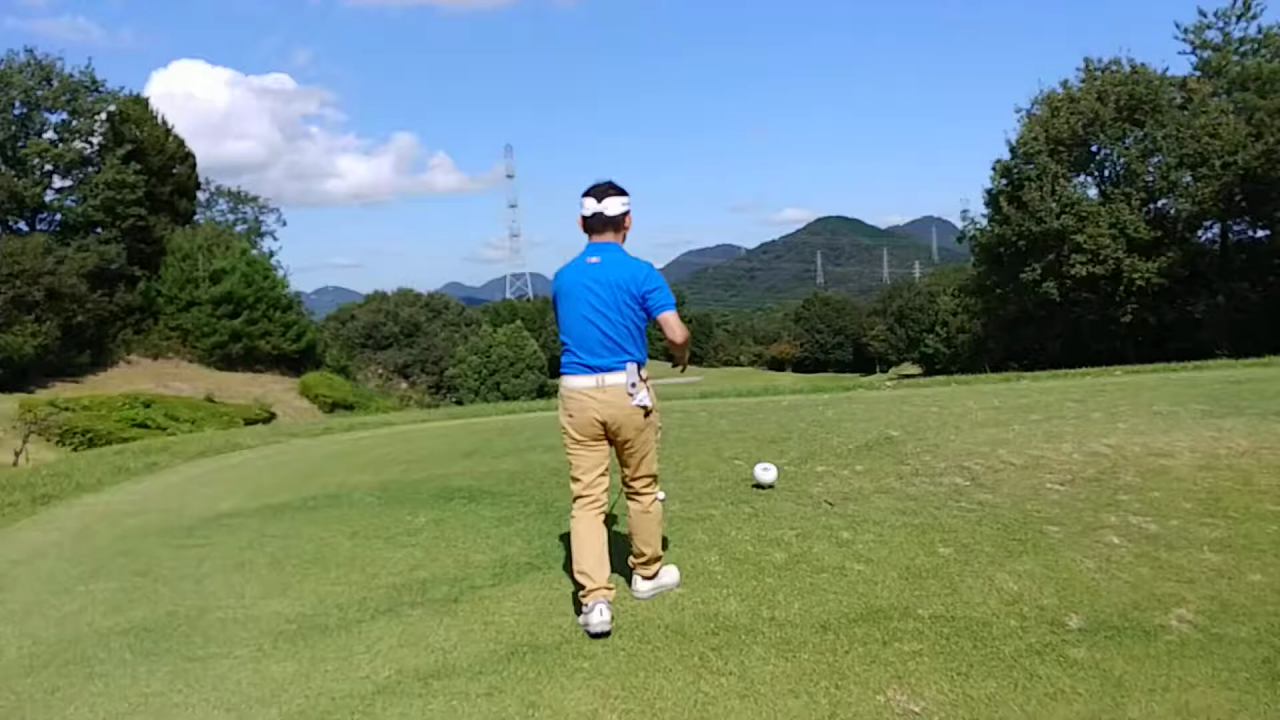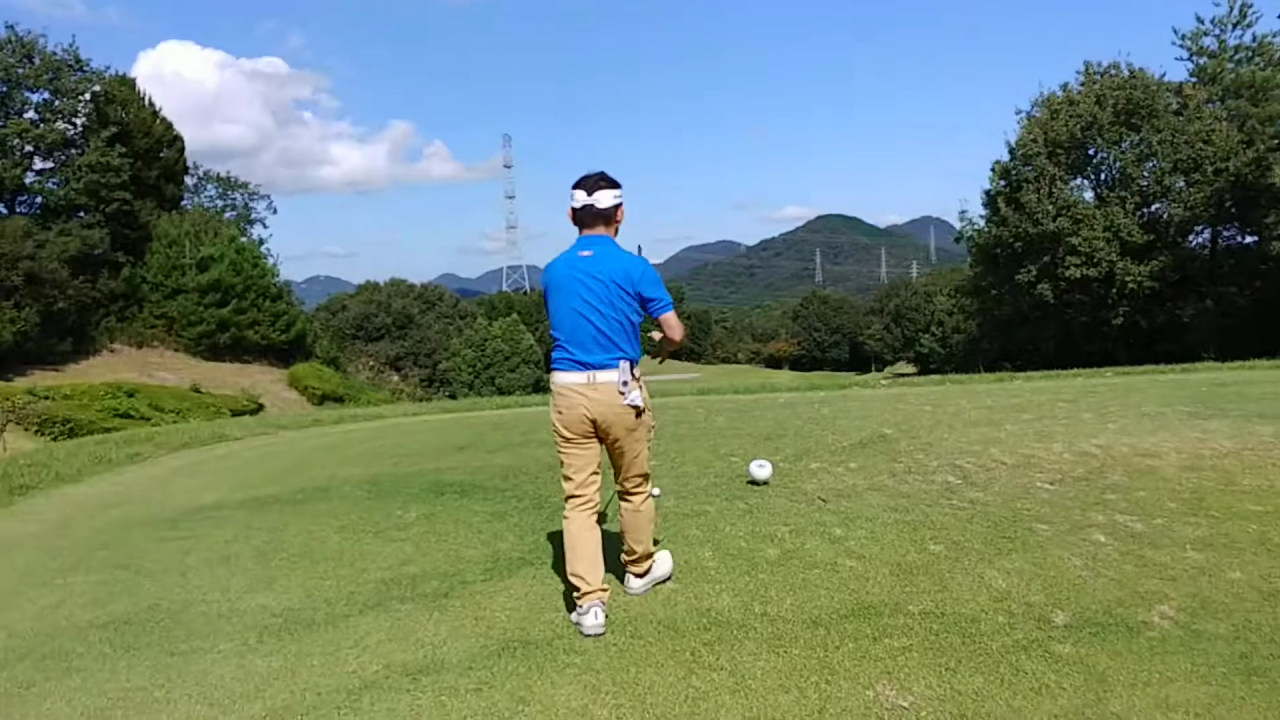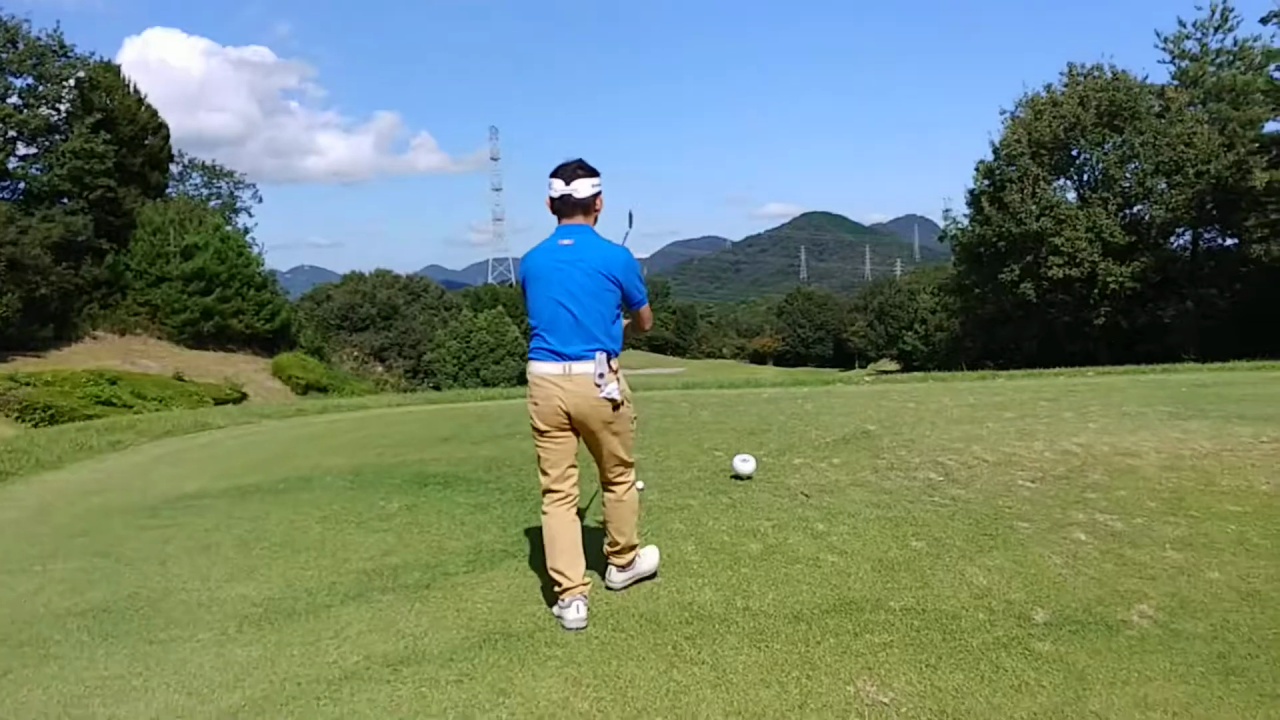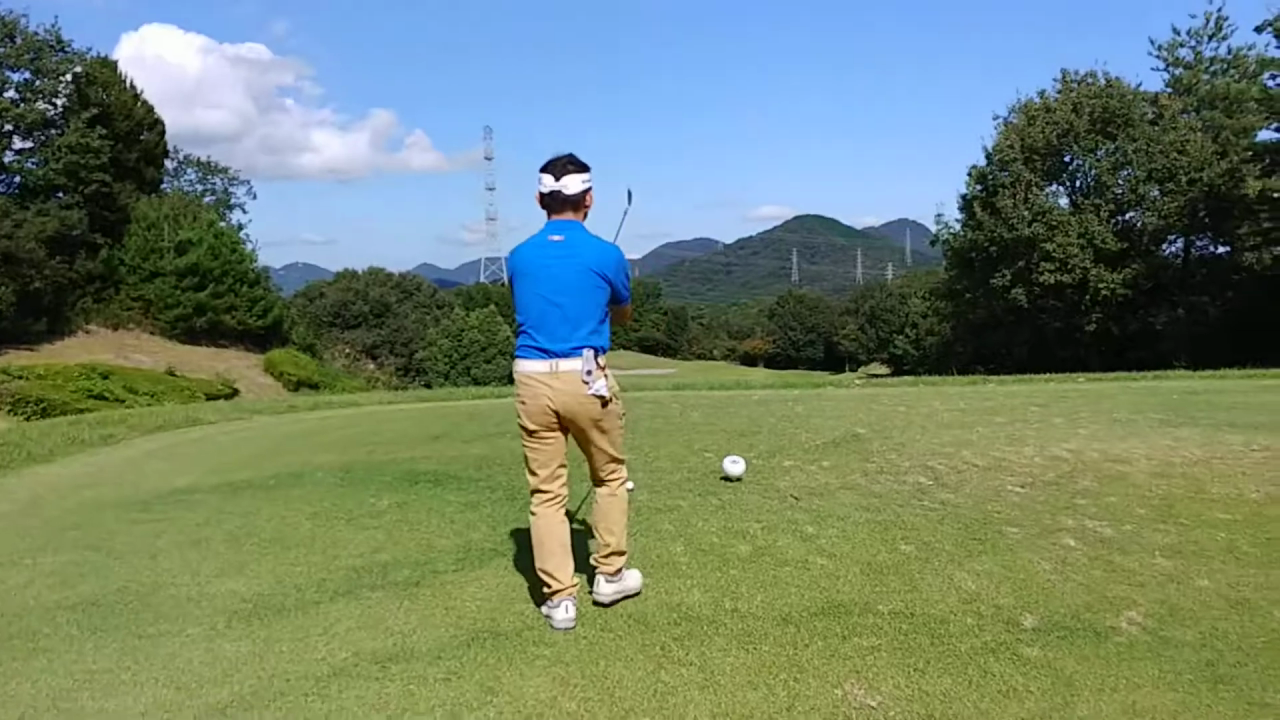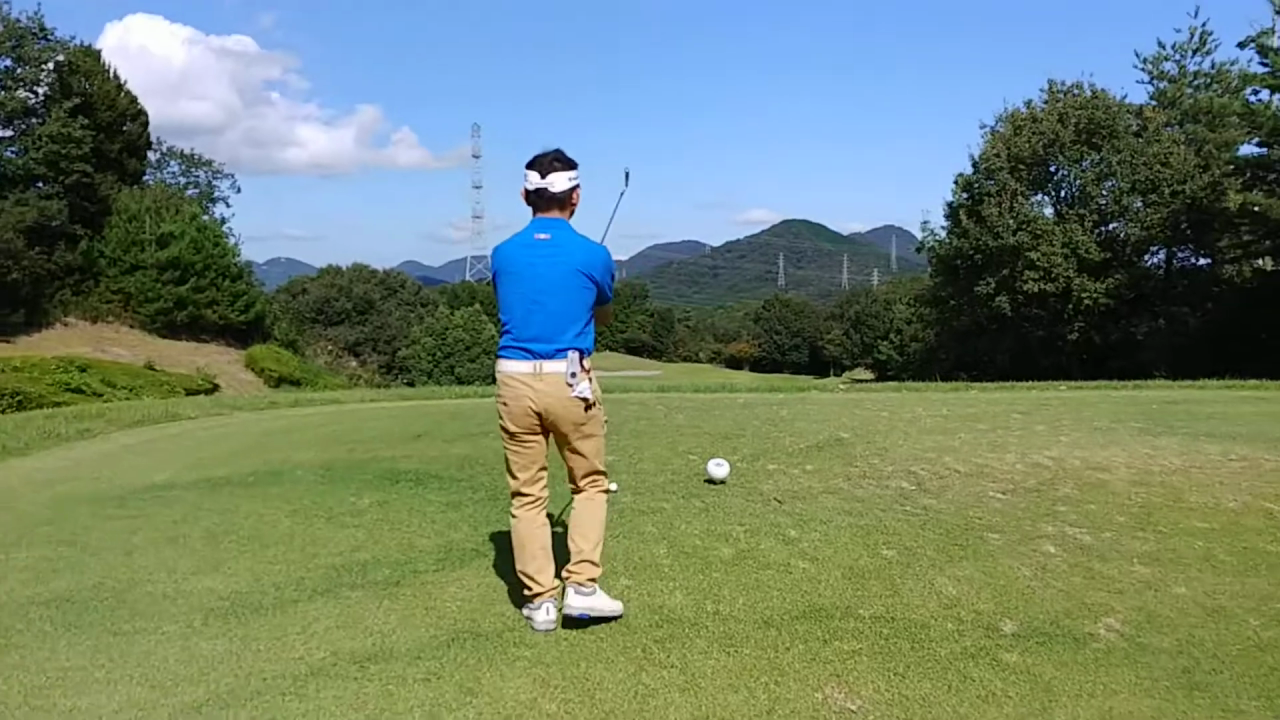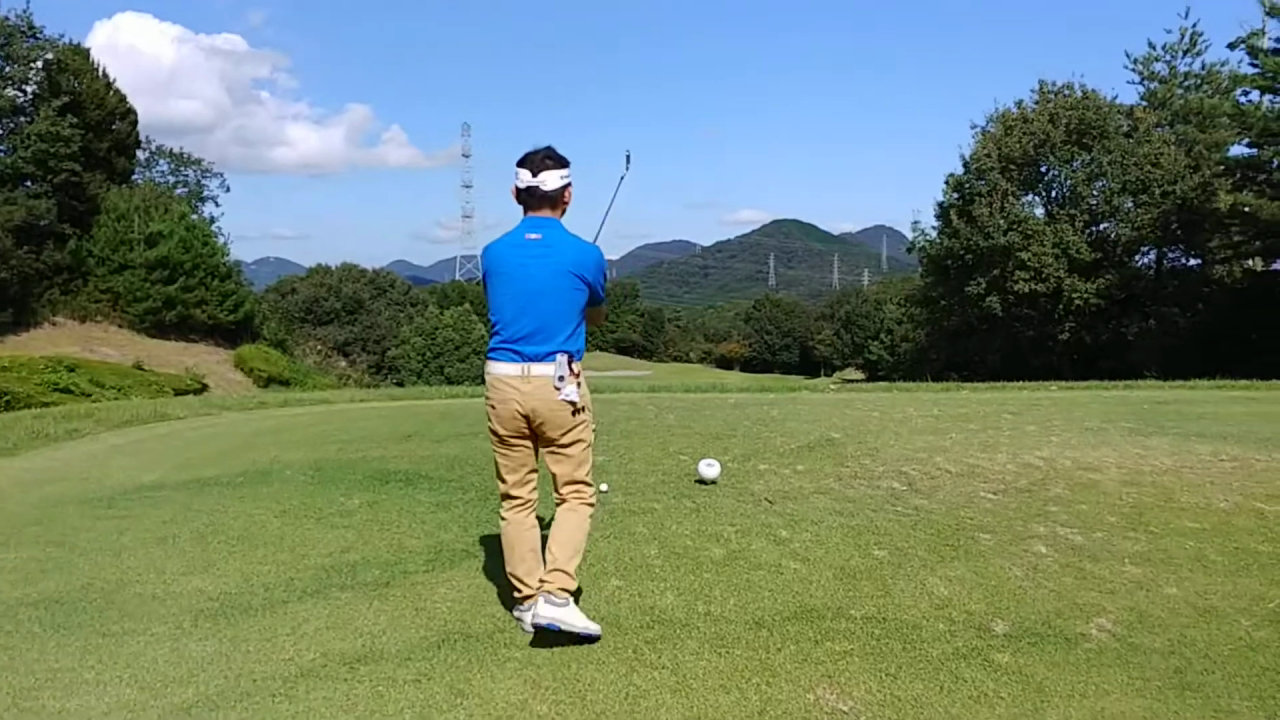
dt=0.1s
person 1, frame 1
left shoulder: (563, 278)
right shoulder: (643, 272)
right elbow: (678, 336)
right wrist: (680, 358)
left hip: (577, 394)
right hip: (628, 392)
left knee: (587, 499)
right knee: (642, 488)
left ankle: (595, 603)
right ankle: (647, 573)
person 1, frame 2
left shoulder: (553, 271)
right shoulder: (636, 268)
right elbow: (675, 333)
right wrist: (661, 345)
left hip: (568, 392)
right hip: (620, 390)
left knee: (579, 499)
right knee: (634, 487)
left ankle: (589, 603)
right ankle: (639, 569)
person 1, frame 3
left shoulder: (531, 262)
right shoulder: (617, 258)
right elbow: (643, 323)
left hip: (545, 382)
right hip: (599, 382)
left knee: (558, 493)
right knee: (619, 478)
left ankle: (570, 598)
right ankle: (624, 563)
person 1, frame 4
left shoulder: (518, 257)
right shoulder: (607, 255)
right elbow: (622, 315)
left hip: (533, 381)
right hip: (587, 380)
left knee: (546, 493)
right knee: (610, 476)
left ankle: (559, 598)
right ankle: (610, 574)
person 1, frame 5
left shoulder: (503, 254)
right shoulder: (594, 254)
left hip: (515, 381)
right hip: (570, 381)
left knee: (527, 495)
right knee: (590, 484)
left ankle: (538, 599)
right ankle: (581, 586)
person 1, frame 6
left shoulder: (493, 254)
right shoulder: (586, 255)
right elbow: (596, 316)
left hip: (504, 384)
right hip: (559, 385)
left knee: (517, 498)
right knee: (575, 493)
left ankle: (527, 600)
right ankle: (555, 598)
